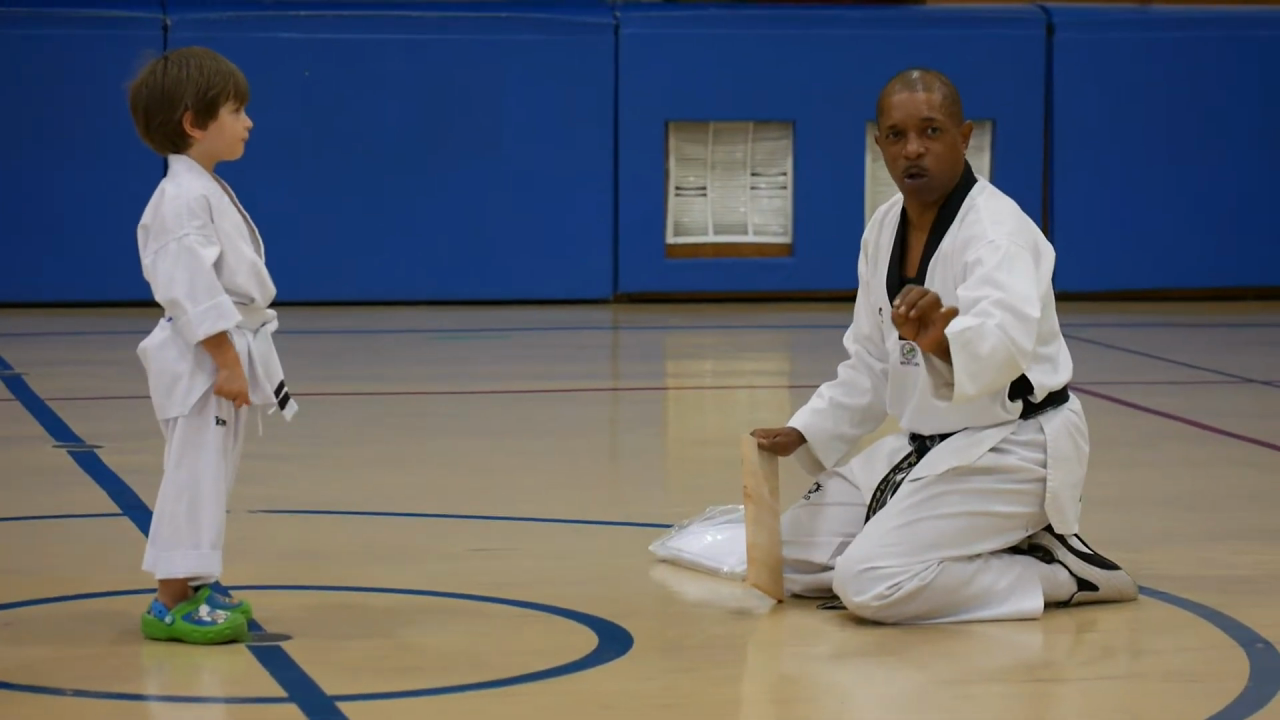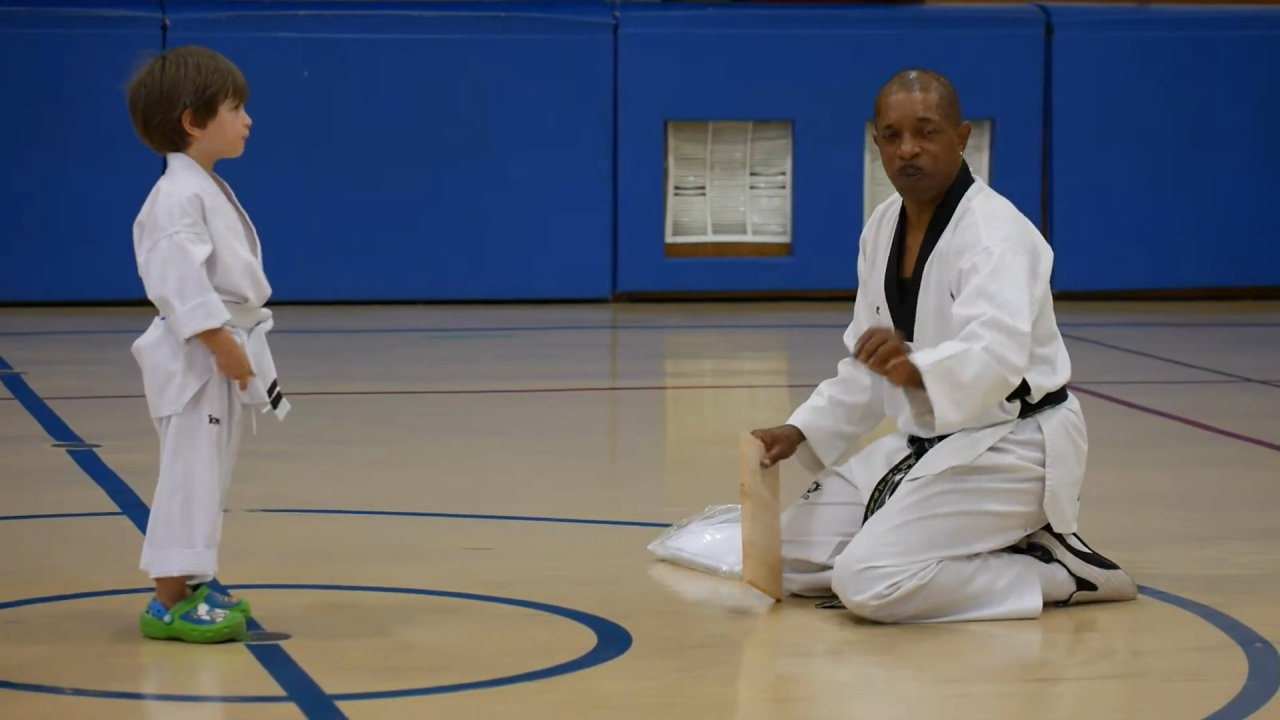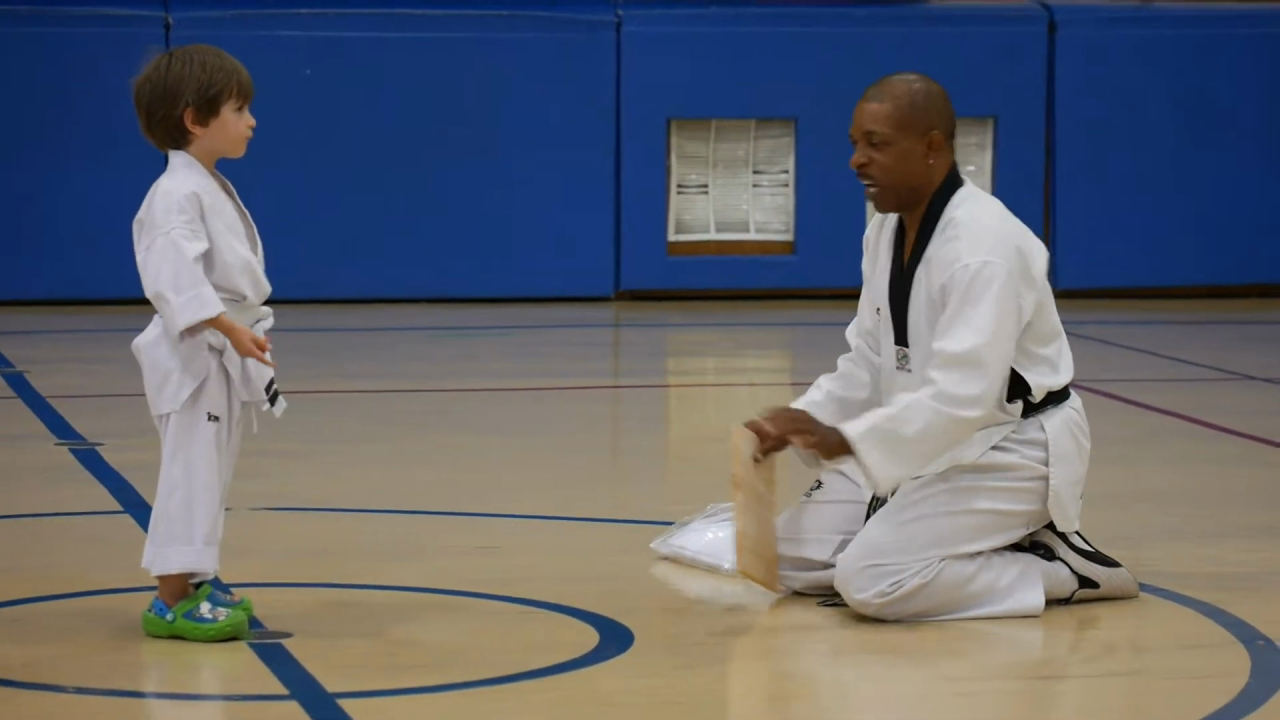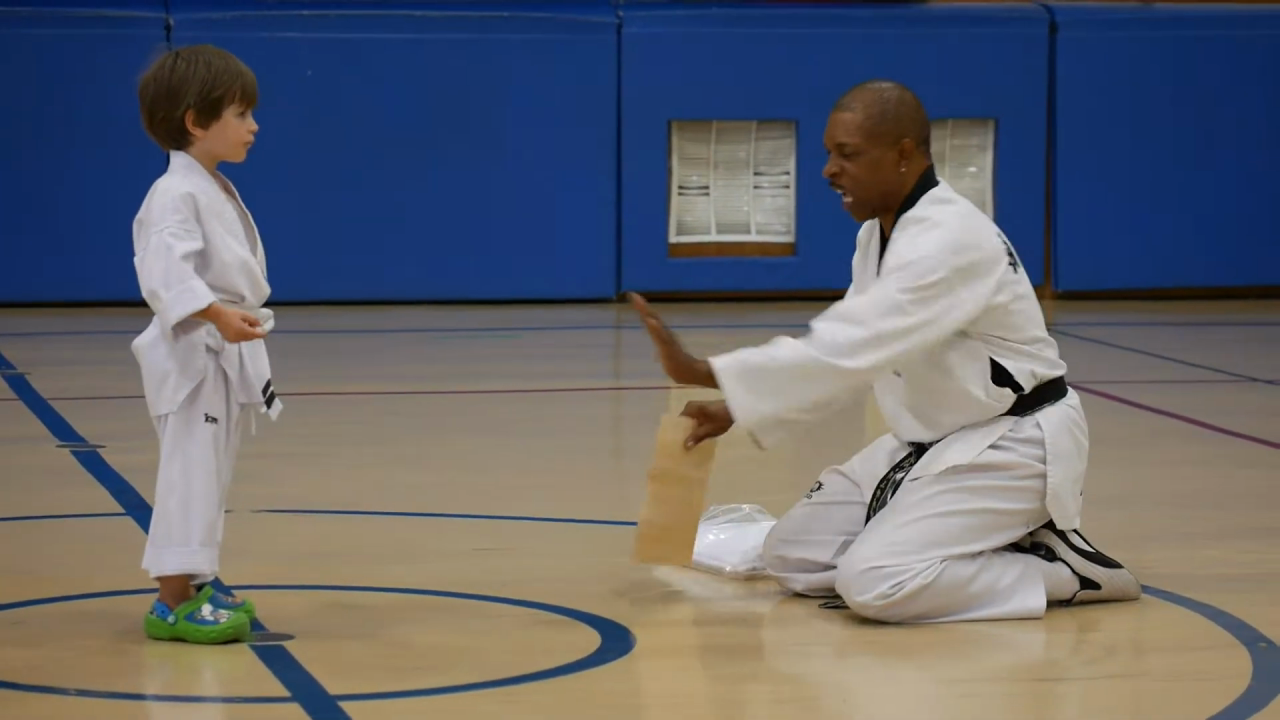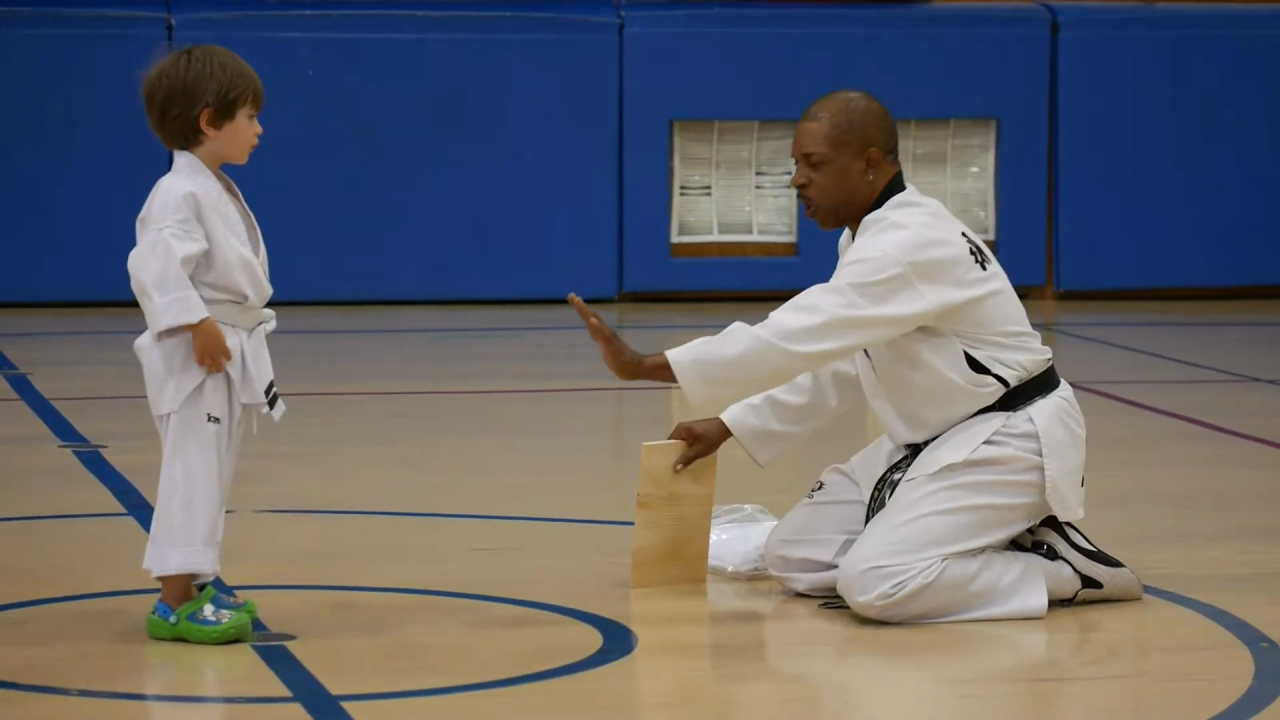
dt=0.3s
person 1, frame 1
left shoulder: (208, 191)
right shoulder: (183, 198)
right elbow: (191, 291)
right wrist: (227, 361)
left hip: (225, 355)
right hip: (202, 359)
left knee: (211, 475)
right knee: (193, 475)
left ankle: (194, 586)
right ankle: (171, 602)
person 1, frame 2
left shoulder: (209, 189)
right shoulder: (179, 196)
right elbow: (180, 284)
left wrist: (236, 347)
right wrist: (225, 345)
left hip: (220, 355)
right hip: (196, 358)
left knee: (208, 473)
right knee: (189, 473)
left ankle: (192, 585)
right ankle: (169, 602)
person 1, frame 3
left shoulder: (212, 188)
right shoulder: (178, 193)
right elbow: (174, 278)
left wrist: (238, 335)
right wrist: (229, 329)
left hip: (222, 353)
right hip: (196, 354)
left knee: (211, 471)
right knee: (191, 472)
left ankle: (194, 583)
right ankle: (172, 599)
person 1, frame 4
left shoulder: (216, 189)
right shoulder: (177, 194)
right elbow: (163, 271)
left wrist: (237, 323)
right wrist: (218, 316)
left hip: (223, 355)
right hip: (195, 355)
left knee: (211, 473)
right knee: (190, 473)
left ankle: (196, 584)
right ankle: (173, 602)
person 1, frame 5
left shoulder: (218, 189)
right shoulder: (181, 193)
right elbow: (156, 272)
right wrist: (202, 331)
left hip: (227, 353)
right hip: (197, 357)
left knee: (213, 473)
right knee: (192, 473)
left ankle: (196, 584)
right ankle: (176, 602)
person 2, frame 1
left shoulder: (998, 231)
right shoulder: (884, 227)
left elbow: (1004, 342)
right elbow: (871, 364)
left wrist: (940, 340)
right wrist: (802, 433)
left hip: (1011, 447)
right hip: (926, 443)
left knee: (869, 585)
right knee: (795, 558)
left ankle: (1057, 571)
right ankle: (999, 551)
person 2, frame 2
left shoulder: (995, 233)
right shoulder: (884, 225)
left elbow: (992, 358)
right elbow: (871, 355)
left wrist: (911, 369)
right wrist: (801, 431)
left hip: (1009, 448)
right hip: (928, 439)
left knee: (868, 584)
right knee: (792, 557)
left ankle: (1055, 571)
right ankle: (1000, 549)
person 2, frame 3
left shoulder: (983, 243)
right shoulder: (888, 226)
left elbow: (961, 393)
right elbow: (871, 356)
left wrist: (846, 440)
right wrist: (800, 422)
left hip: (1012, 446)
right hip: (929, 443)
left knee: (871, 582)
right knee: (793, 556)
left ankle: (1058, 568)
right ankle: (1005, 548)
person 2, frame 4
left shoulder: (946, 242)
right shoulder: (884, 231)
left elbow: (843, 353)
right elbow: (844, 349)
left wrist: (699, 370)
right wrist: (735, 406)
left hip: (1009, 446)
right hip: (933, 442)
left knee: (873, 585)
right knee: (794, 558)
left ankle: (1064, 570)
right ankle: (998, 546)
person 2, frame 5
left shoulder: (907, 245)
right shoulder: (877, 233)
left elbow: (793, 340)
right elbow: (830, 361)
left wrist: (643, 365)
right wrist: (727, 427)
left hip: (1008, 443)
right hip: (936, 440)
left knee: (874, 584)
right knee: (794, 558)
left ankle: (1059, 566)
right ankle: (1006, 542)
